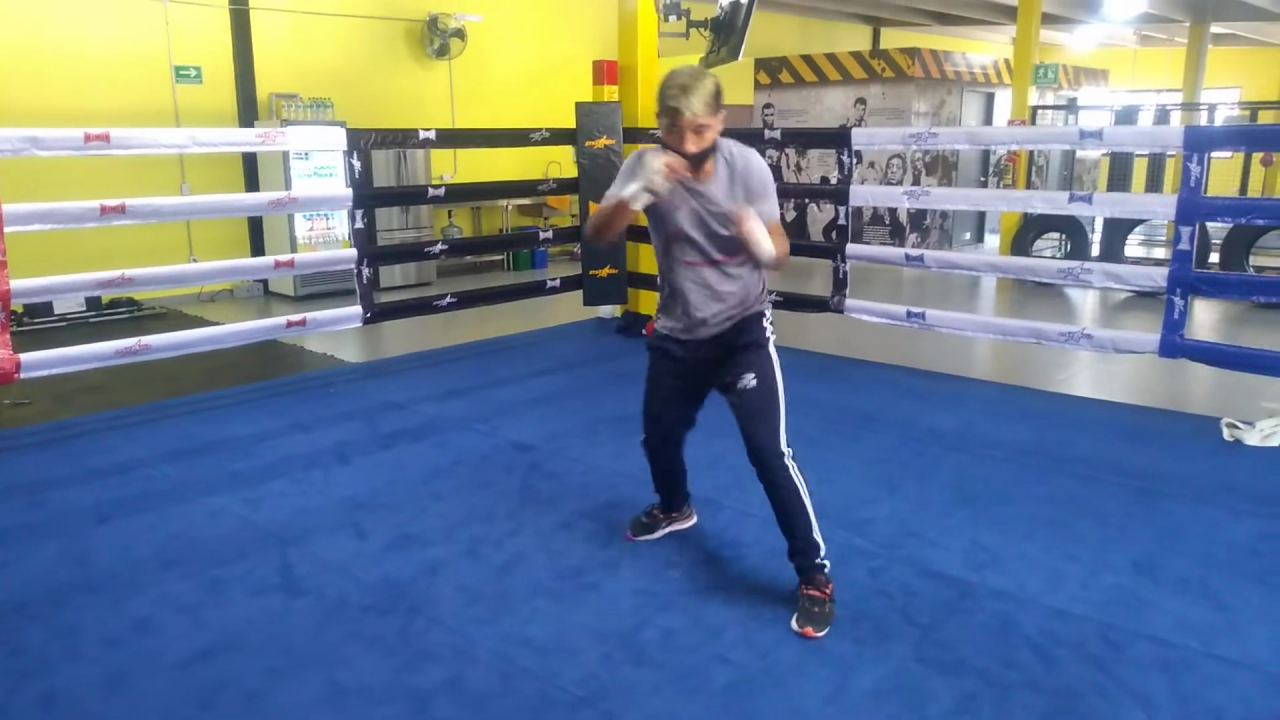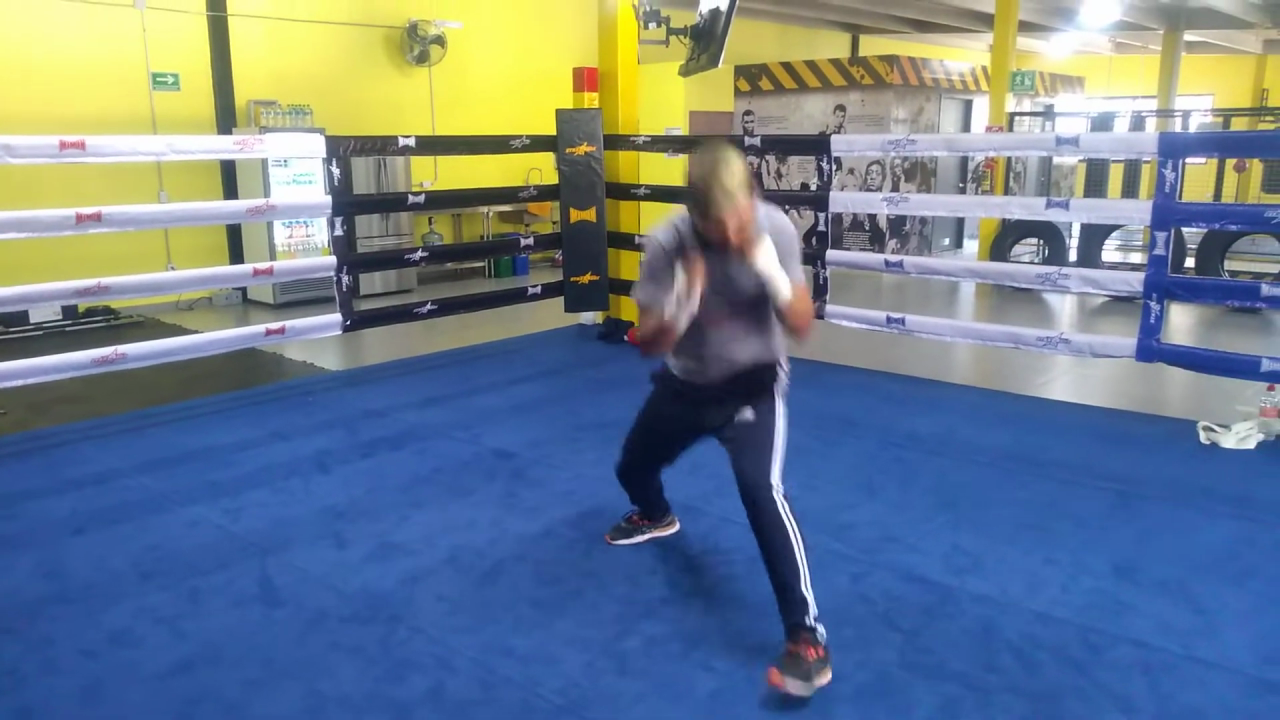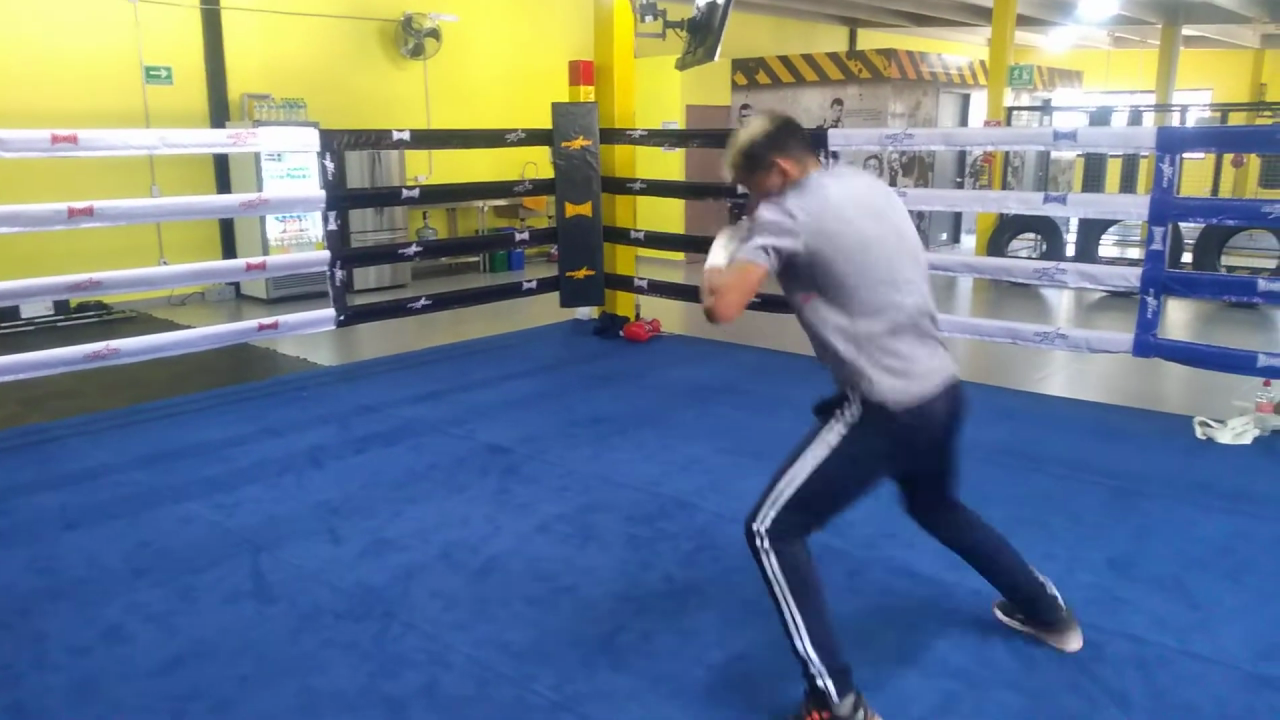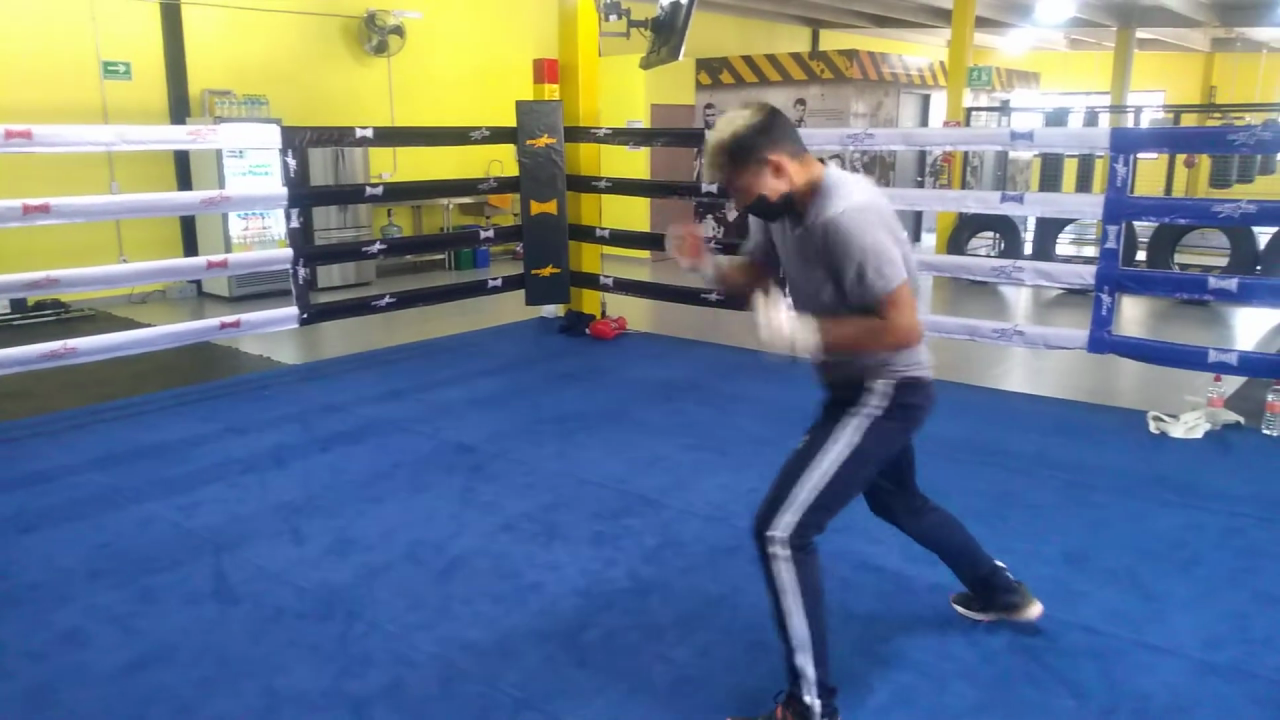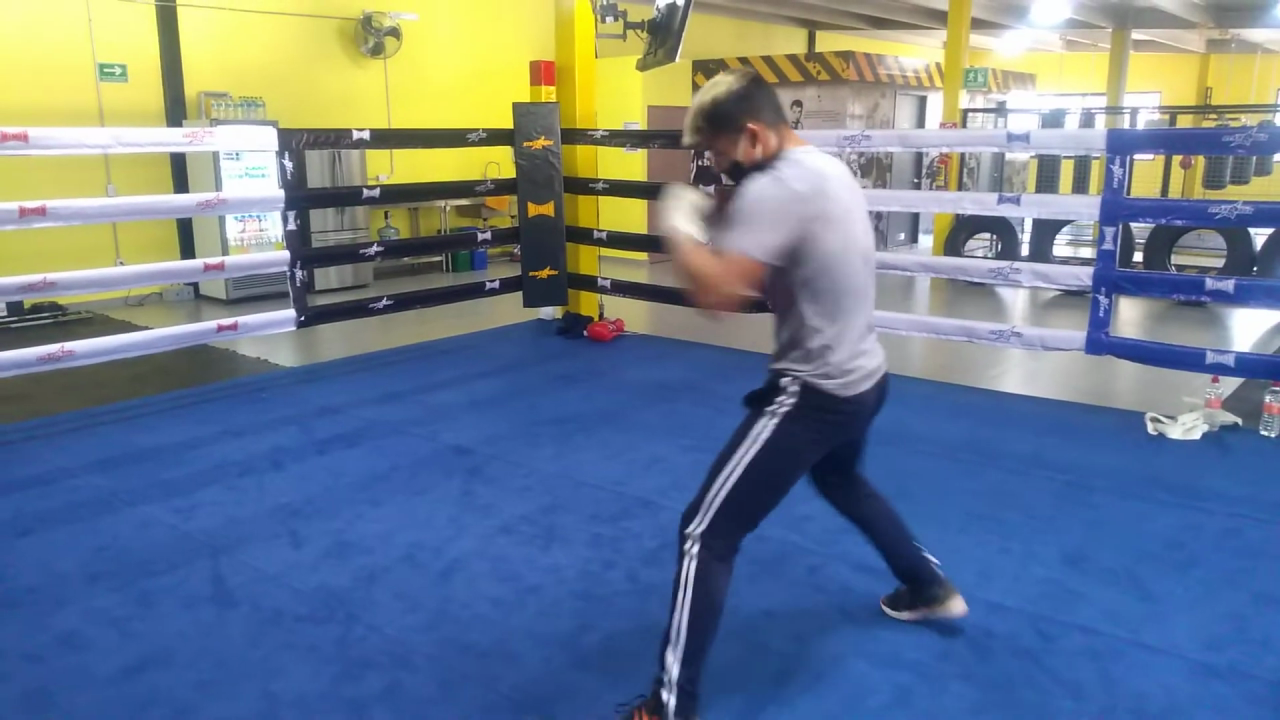
dt=0.4s
person 1, frame 1
left shoulder: (746, 164)
right shoulder: (647, 165)
left elbow: (777, 250)
right elbow: (597, 233)
left wrist: (763, 244)
right wrist: (635, 189)
left hip: (742, 327)
right hip: (676, 334)
left knee: (770, 452)
right knee: (659, 438)
left ankle: (814, 577)
right ankle: (675, 506)
person 1, frame 2
left shoulder: (775, 227)
right shoulder: (666, 240)
left elbow: (801, 325)
right elbow: (647, 342)
left wrist: (773, 275)
right wrist: (672, 315)
left hip: (756, 377)
right hip: (686, 380)
left knee: (759, 484)
right knee: (633, 464)
left ankle: (807, 638)
right ankle: (654, 514)
person 1, frame 3
left shoulder: (786, 212)
right shoulder: (866, 184)
left elbow: (721, 308)
left wrist: (720, 258)
left hip: (881, 406)
right hip: (938, 388)
left knee: (772, 530)
right knee: (935, 506)
right ankle: (1045, 610)
person 1, frame 4
left shoulder: (848, 215)
right shoulder: (798, 203)
left elbow: (901, 328)
right elbow: (751, 277)
left wrist: (802, 333)
right wrist: (705, 265)
left hip: (881, 393)
right hip: (891, 388)
left knee: (780, 533)
right knee: (897, 498)
right ankle: (1002, 590)
person 1, frame 5
left shoulder: (778, 186)
right shoulder: (824, 167)
left elbow: (716, 289)
left wrist: (683, 224)
right wrist: (721, 222)
left hip: (814, 393)
right hip: (861, 379)
left knee: (704, 533)
right knee: (838, 481)
right ankle: (930, 588)
